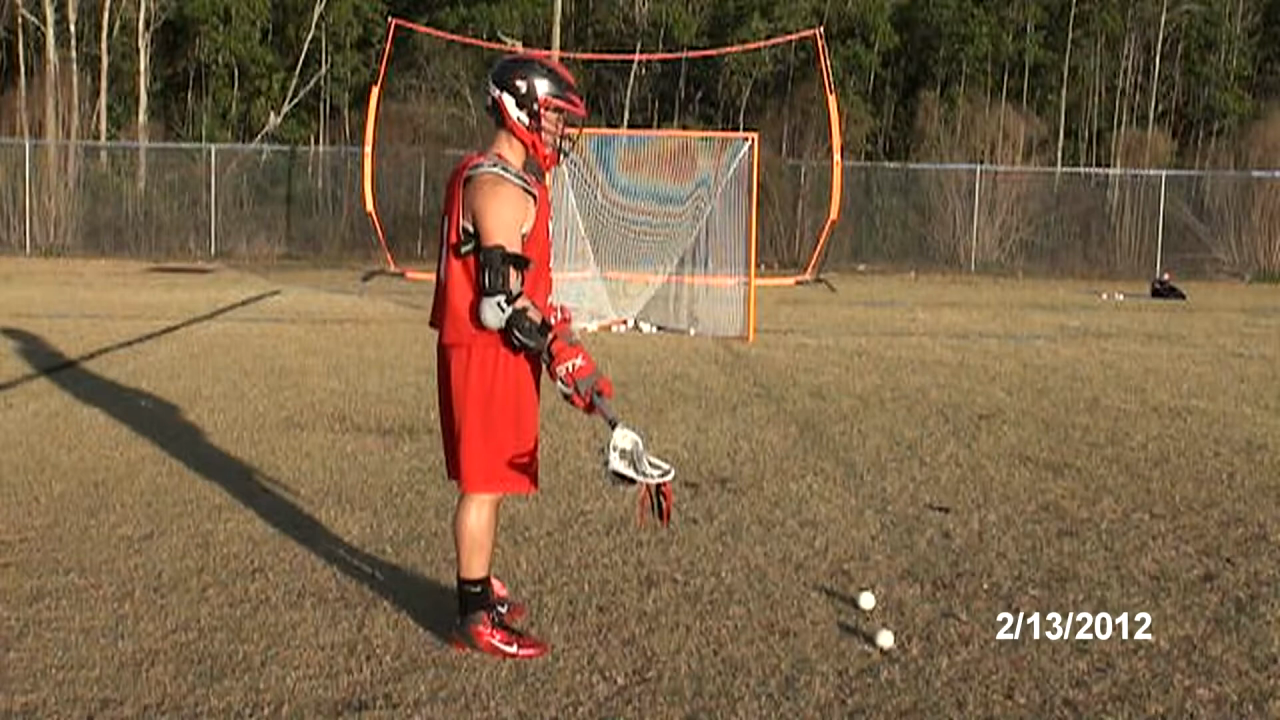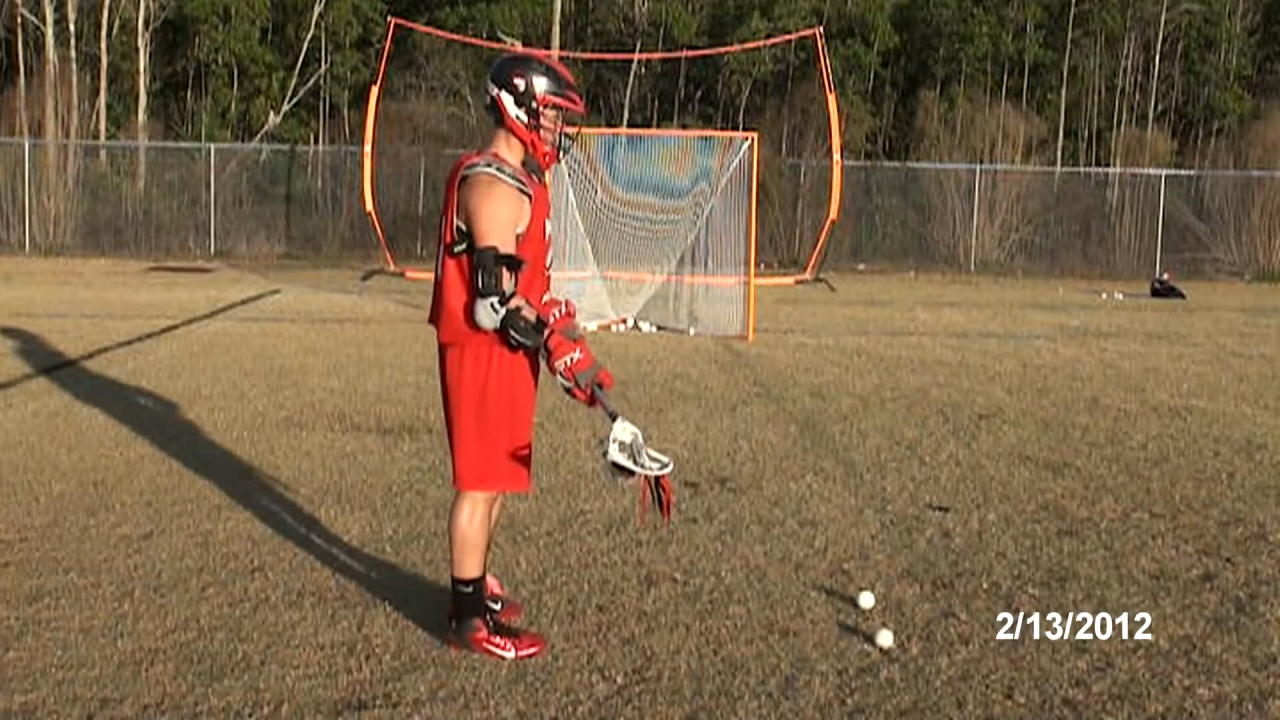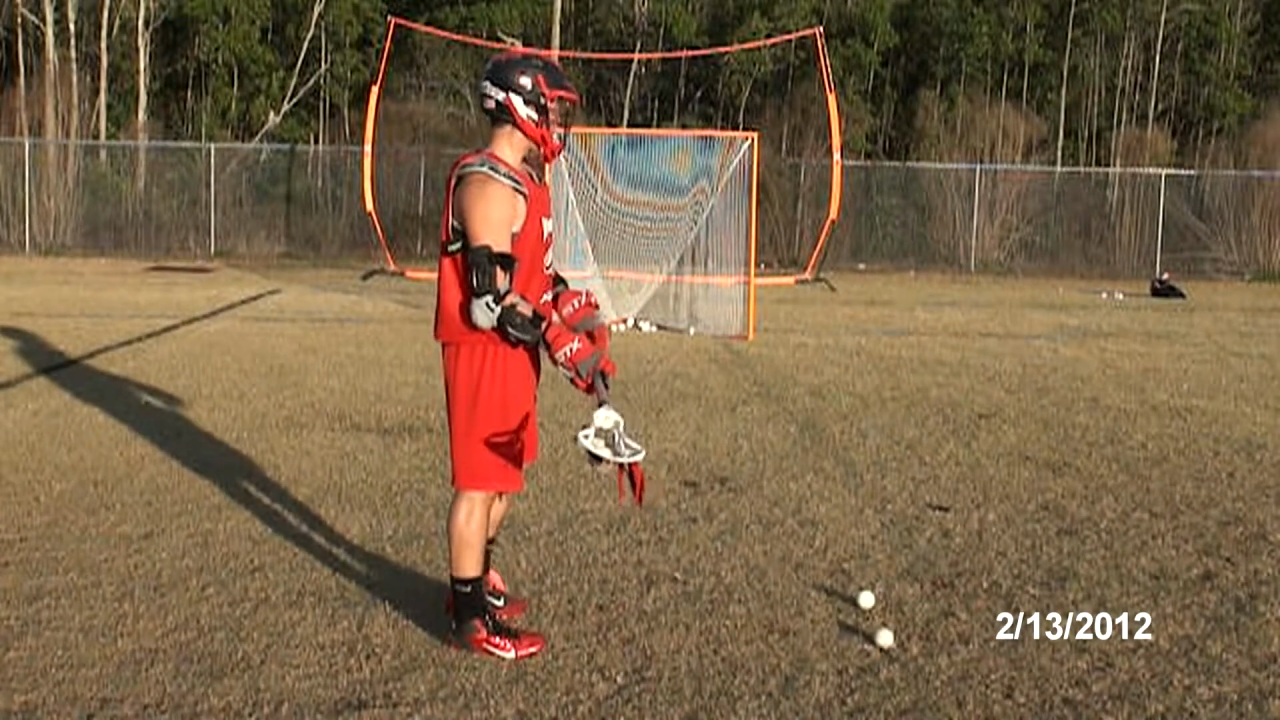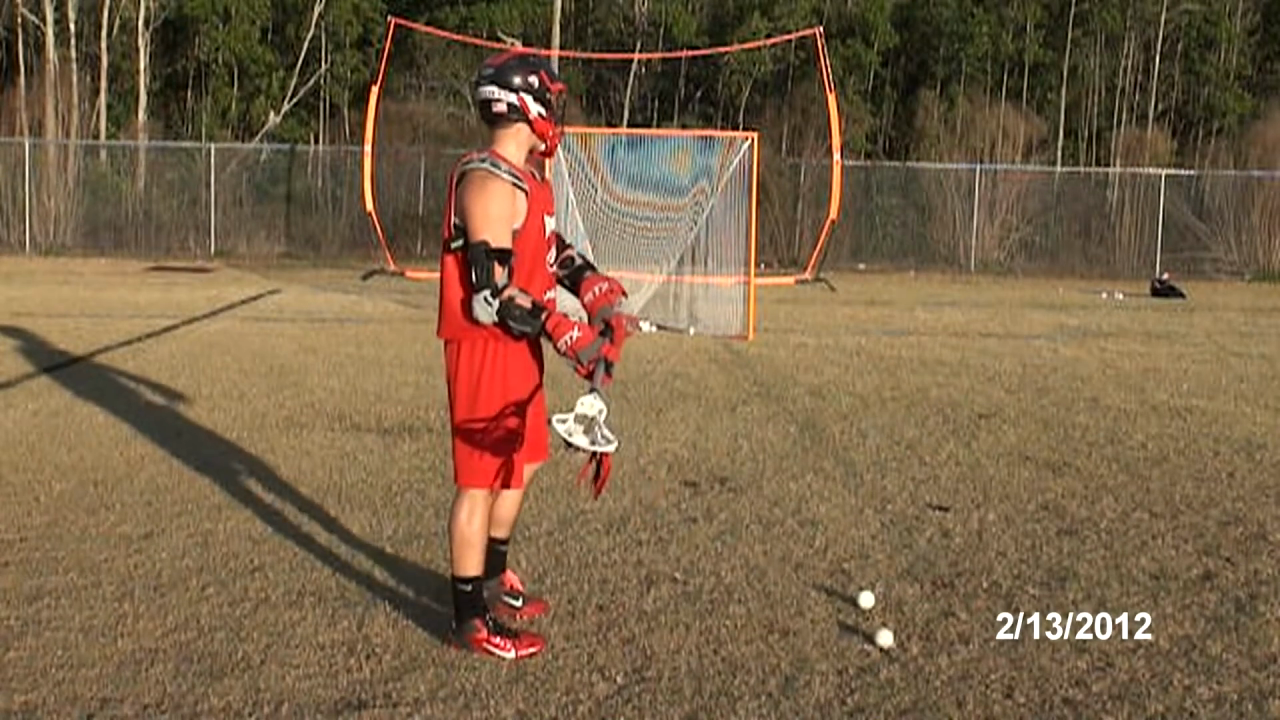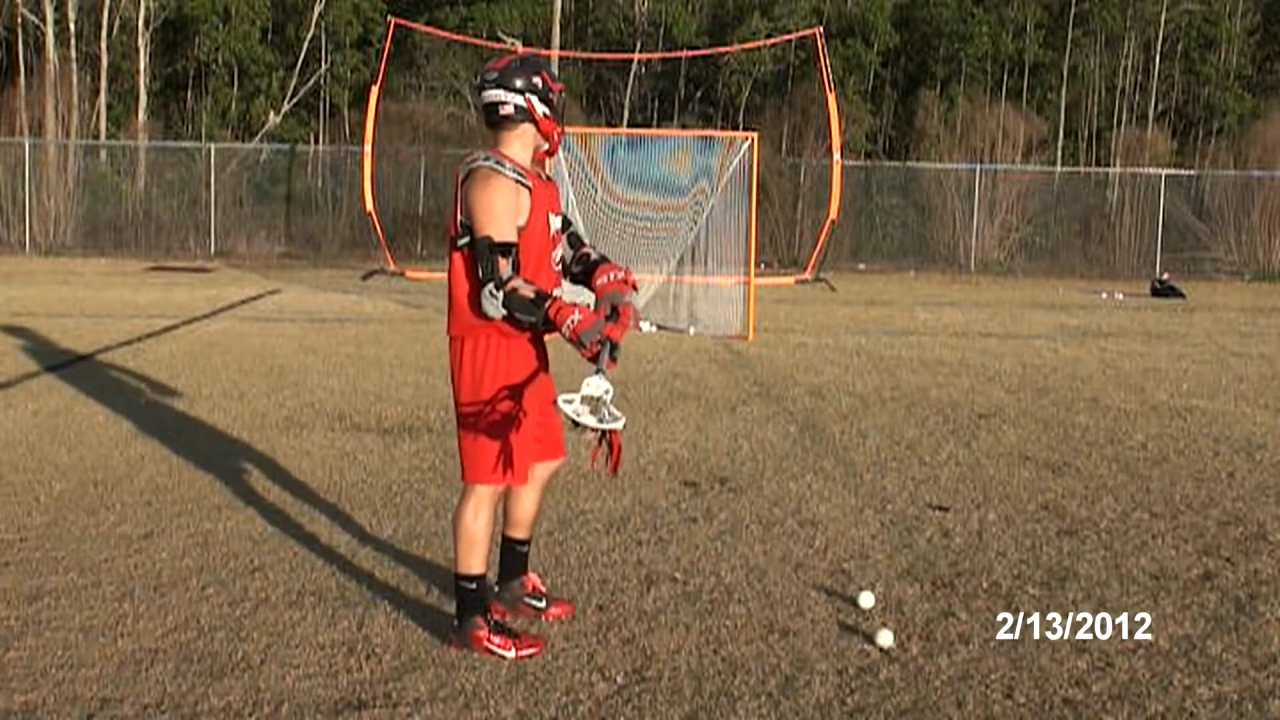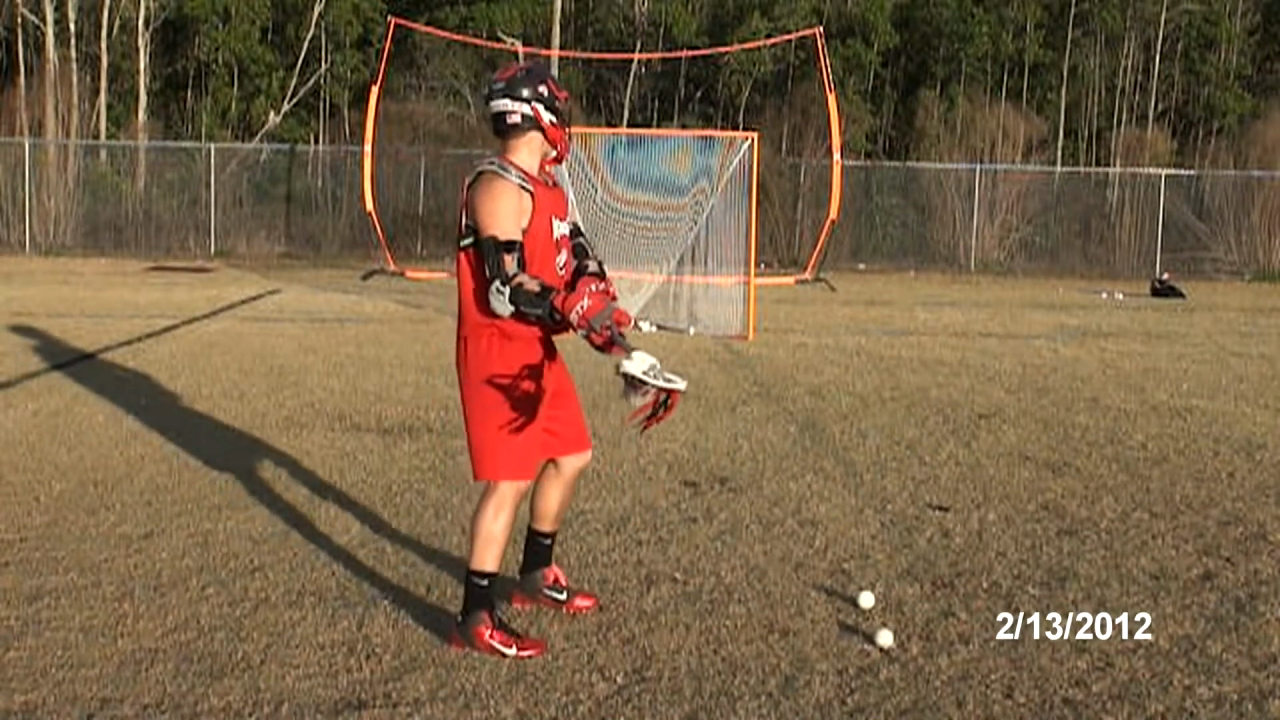
dt=0.7s
person 1, frame 1
left shoulder: (510, 178)
right shoulder: (499, 187)
right elbow: (501, 296)
left wrist: (548, 321)
right wrist: (559, 351)
left hip: (498, 350)
right hip: (488, 353)
left knee: (489, 478)
right knee: (485, 482)
left ankle: (479, 587)
right ankle: (475, 616)
person 1, frame 2
left shoulder: (513, 178)
right shoulder: (494, 186)
right elbow: (495, 295)
left wrist: (550, 314)
right wrist: (558, 346)
left hip: (502, 349)
right hip: (485, 351)
left knee: (495, 476)
right knee: (481, 482)
left ankle: (474, 586)
right ankle: (471, 617)
person 1, frame 3
left shoulder: (520, 176)
right shoulder: (488, 185)
right elbow: (491, 296)
left wrist: (568, 301)
right wrist: (560, 342)
left hip: (510, 349)
right hip: (484, 352)
left knee: (506, 471)
right knee: (481, 481)
left ankle: (476, 581)
right ankle: (470, 617)
person 1, frame 4
left shoulder: (527, 176)
right shoulder: (490, 184)
left elbow: (549, 249)
right elbow: (492, 295)
left wrist: (594, 286)
right wrist: (563, 332)
left hip: (516, 348)
right hip: (485, 350)
left knee: (518, 466)
right knee: (483, 481)
left ankle: (491, 580)
right ankle: (470, 618)
person 1, frame 5
left shoulder: (534, 178)
right shoulder: (493, 182)
left elbow: (565, 243)
right elbow: (498, 290)
left wrist: (607, 277)
right wrist: (567, 317)
left hip: (524, 346)
right hip: (490, 349)
left knee: (539, 463)
right knee: (490, 478)
left ankle: (513, 584)
right ankle: (472, 617)
person 1, frame 6
left shoulder: (547, 184)
right shoulder: (499, 187)
left elbow: (575, 251)
right elbow: (506, 287)
left wrist: (595, 289)
right wrist: (574, 309)
left hip: (538, 348)
right hip: (501, 352)
left knee: (568, 459)
right knee: (511, 479)
left ankle: (537, 575)
right ankle: (478, 618)
